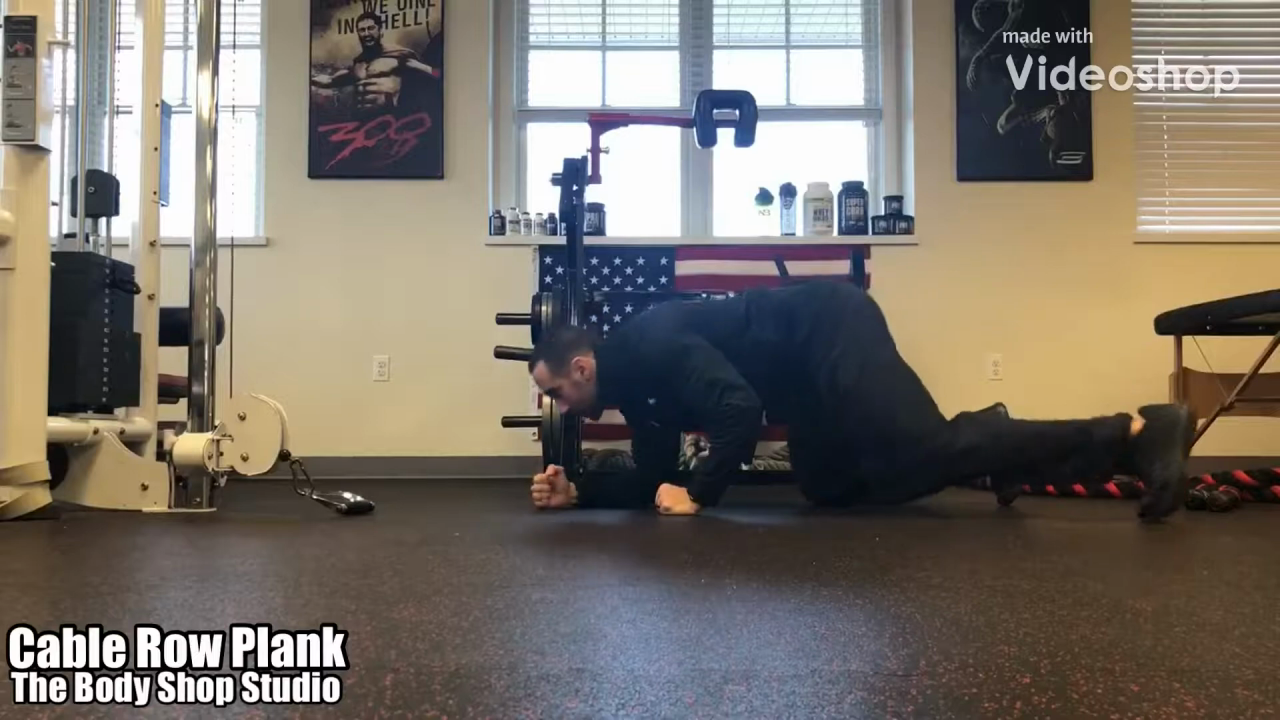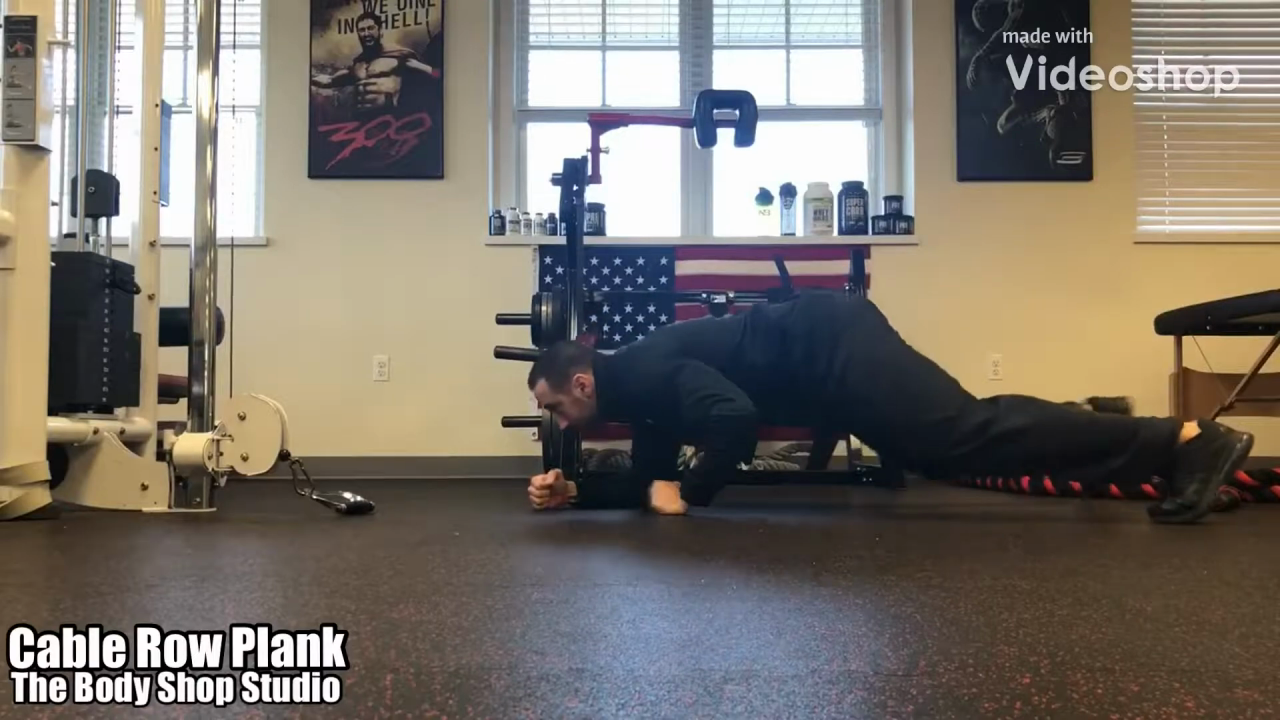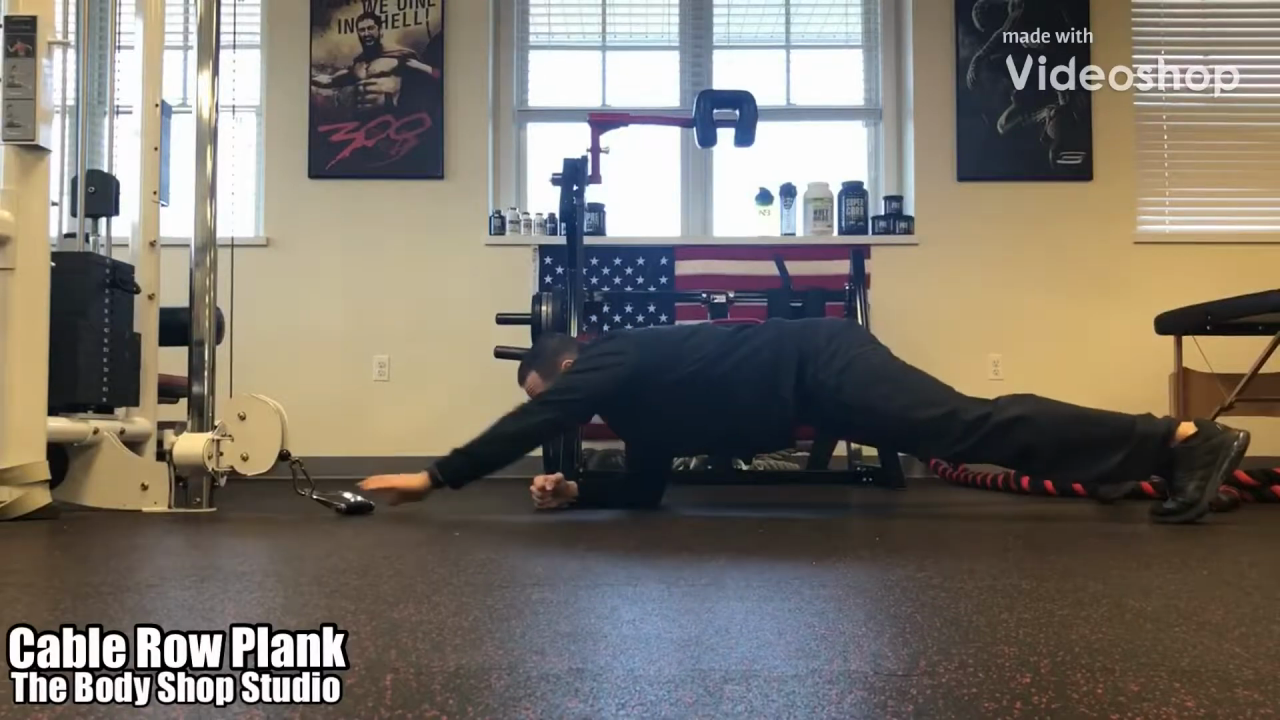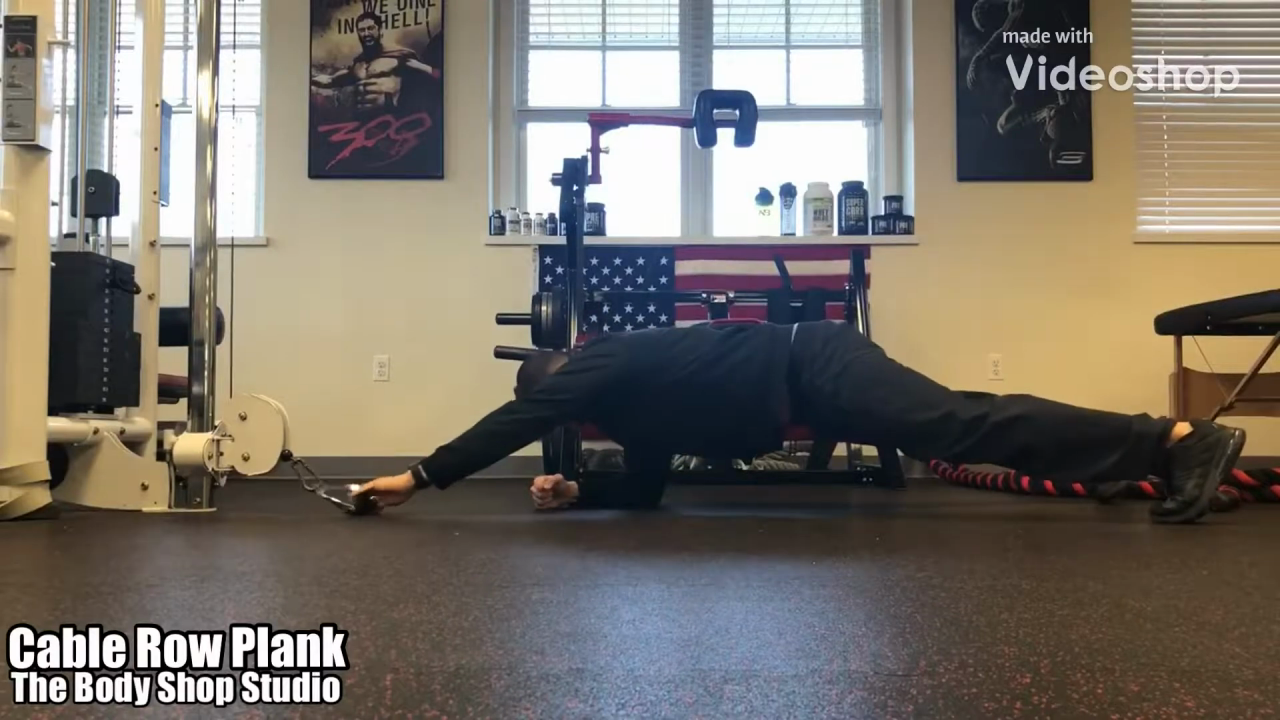
dt=0.4s
person 1, frame 1
left shoulder: (650, 343)
right shoulder: (638, 390)
left elbow: (740, 409)
right elbow: (652, 482)
left wrist: (699, 495)
right wrist: (576, 491)
left hip: (829, 328)
right hip: (811, 371)
left knee: (928, 453)
right knee: (828, 488)
left ankle: (1136, 434)
right ankle: (979, 435)
person 1, frame 2
left shoulder: (646, 370)
right shoulder: (640, 395)
left elbow: (737, 417)
right elbow: (649, 480)
left wrist: (688, 495)
right wrist: (574, 490)
left hip: (832, 341)
right hip: (827, 354)
left knee: (968, 432)
right knee: (943, 453)
left ankle: (1185, 441)
right ankle: (1093, 426)
person 1, frame 3
left shoulder: (608, 362)
right shoulder: (632, 396)
left elbow: (534, 422)
right elbow: (644, 487)
left wrist: (433, 477)
right wrist: (576, 490)
left hip: (820, 363)
right hip: (811, 381)
left knee: (968, 427)
right knee: (959, 430)
left ankle: (1179, 439)
right ankle: (1155, 448)
person 1, frame 4
left shoulder: (602, 365)
right shoulder: (631, 403)
left elbow: (519, 420)
right elbow: (644, 489)
left wrist: (420, 476)
right wrist: (576, 491)
left hip: (811, 368)
right hip: (806, 380)
left knee: (960, 428)
right knee: (958, 430)
left ankle: (1177, 440)
right ankle: (1164, 445)
